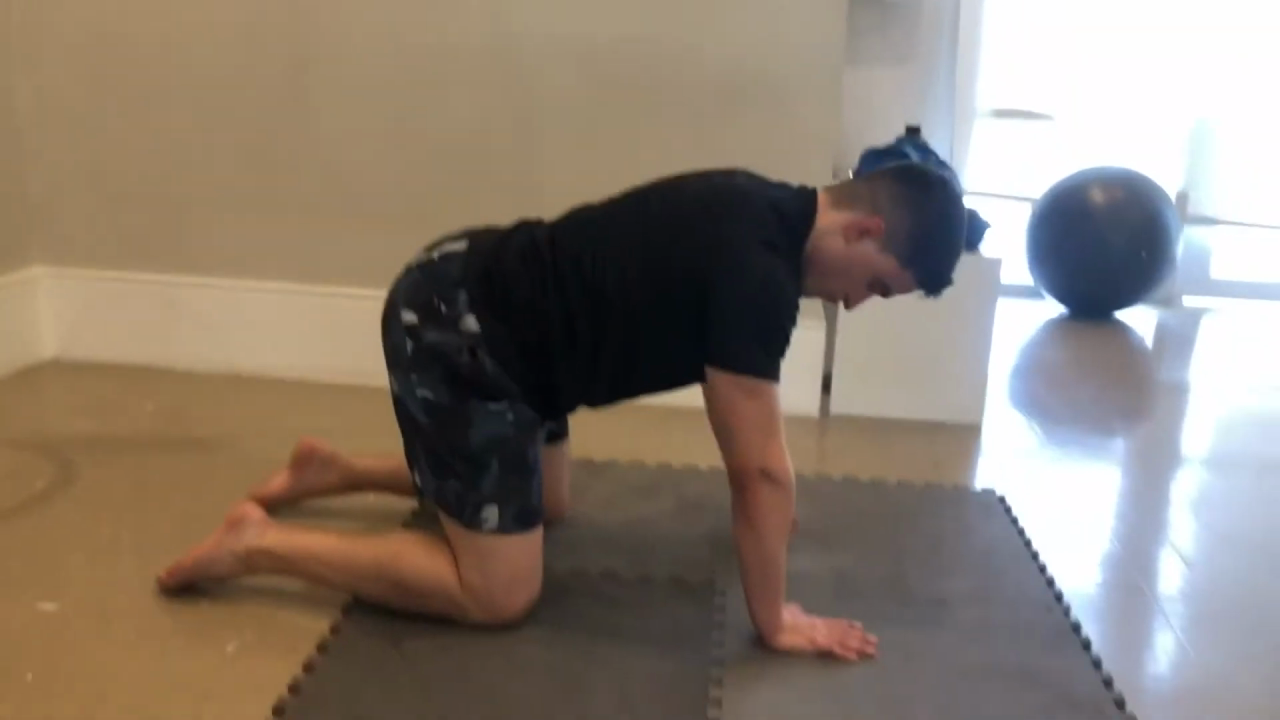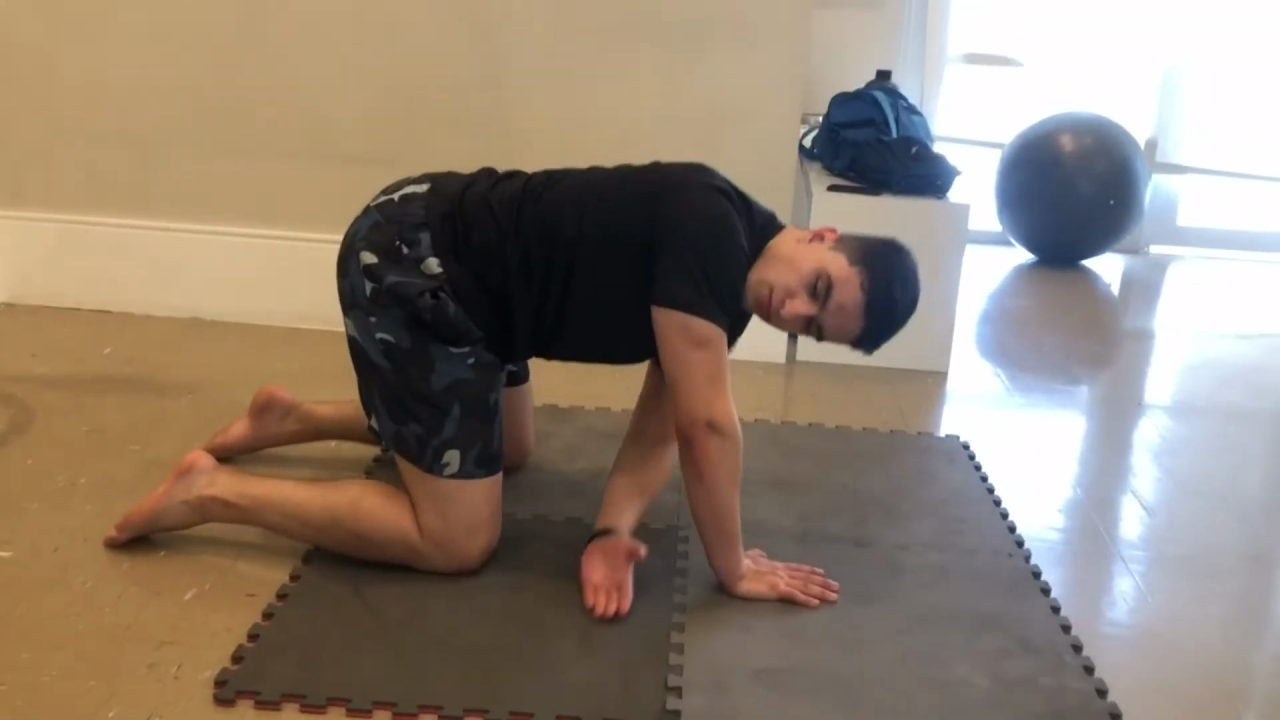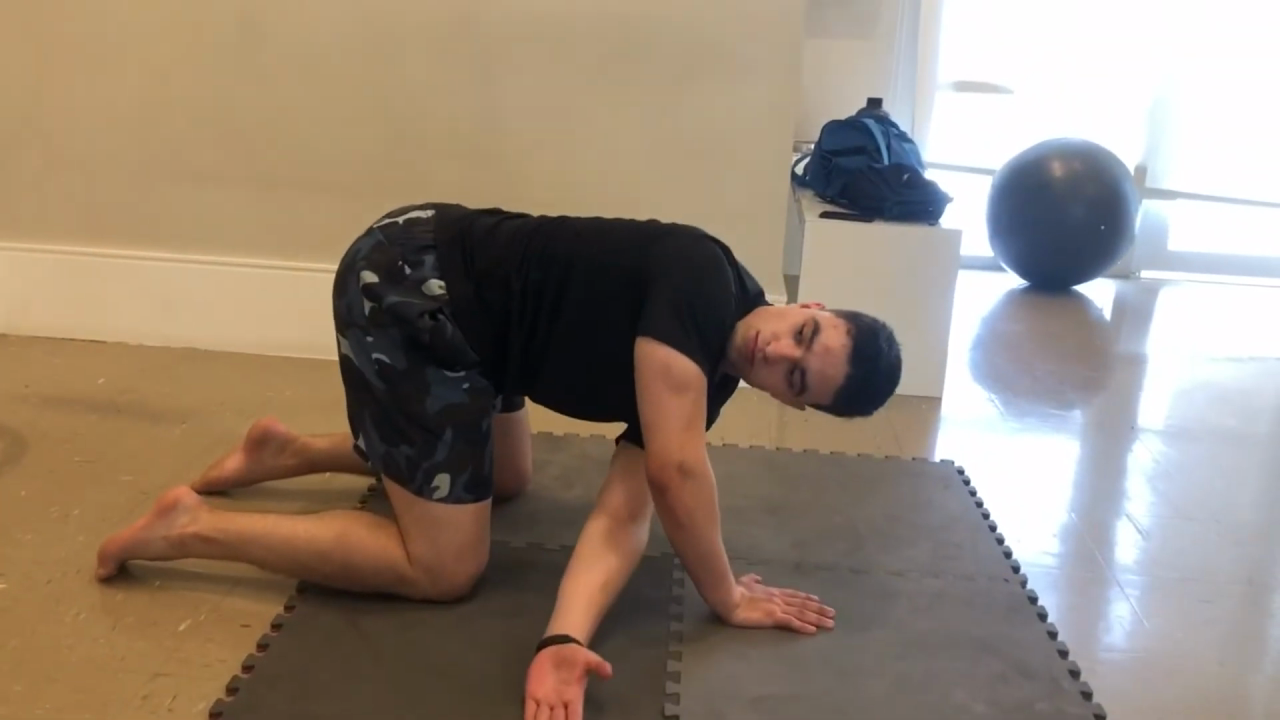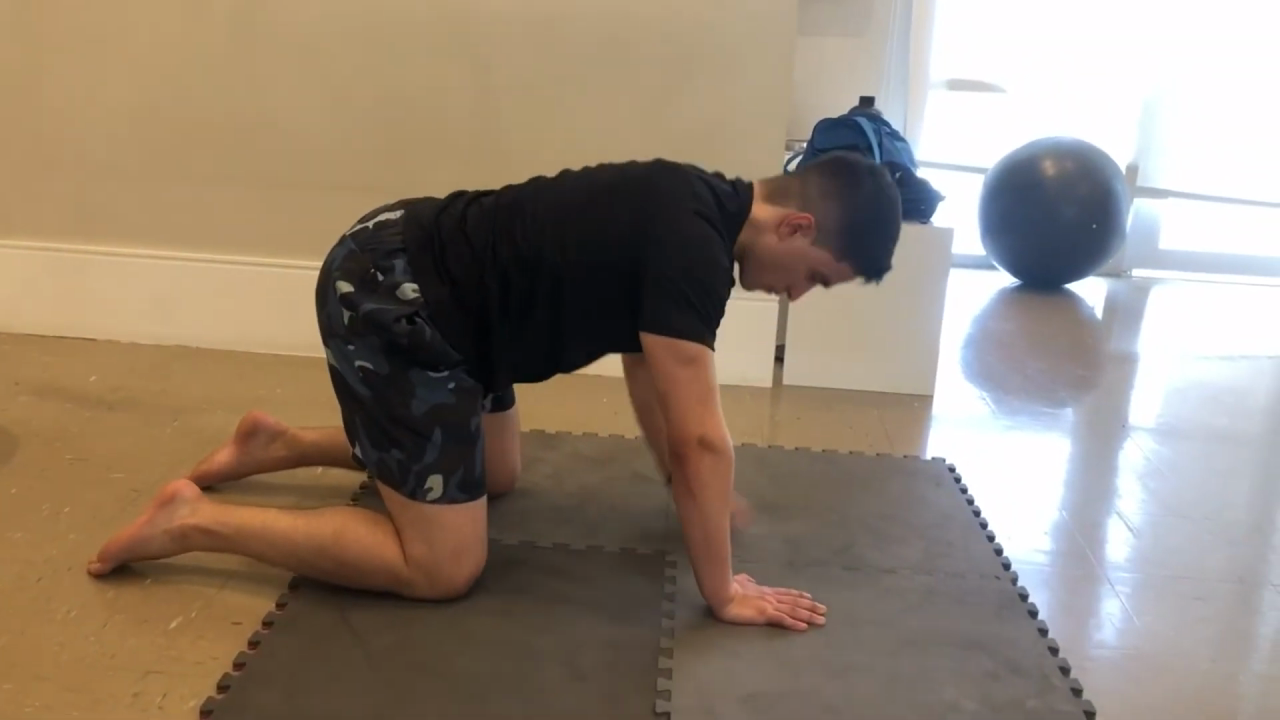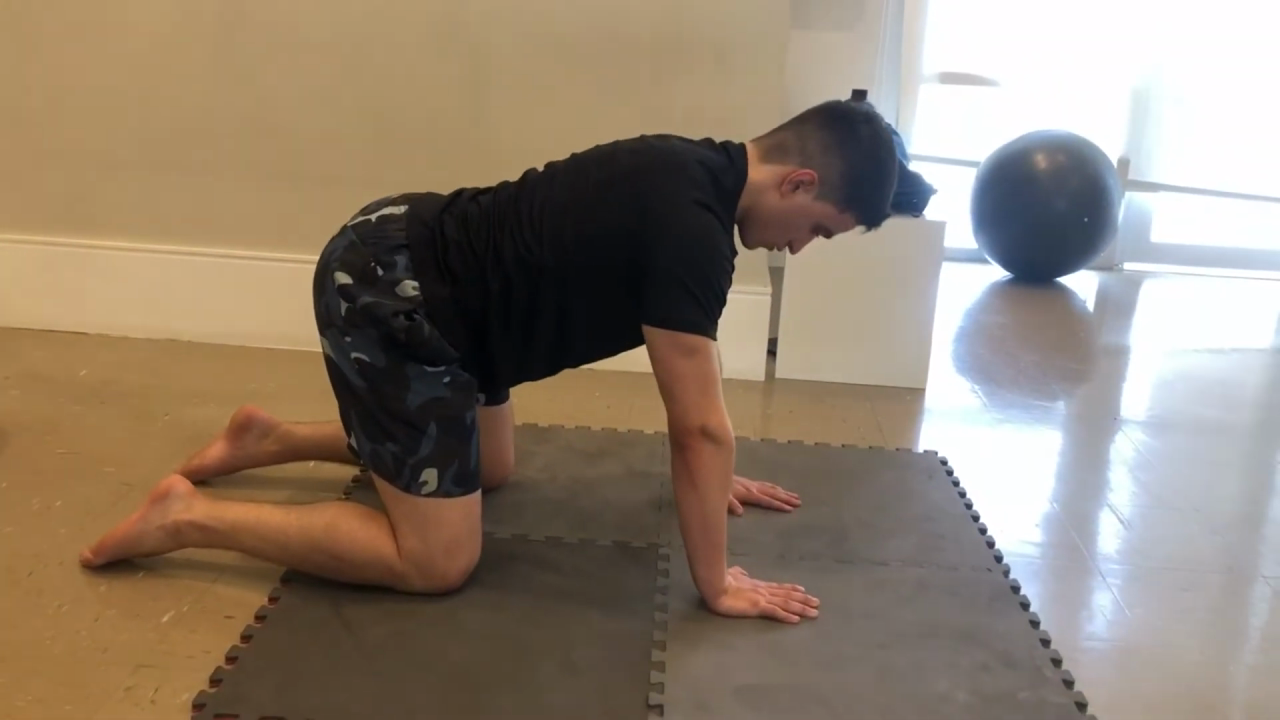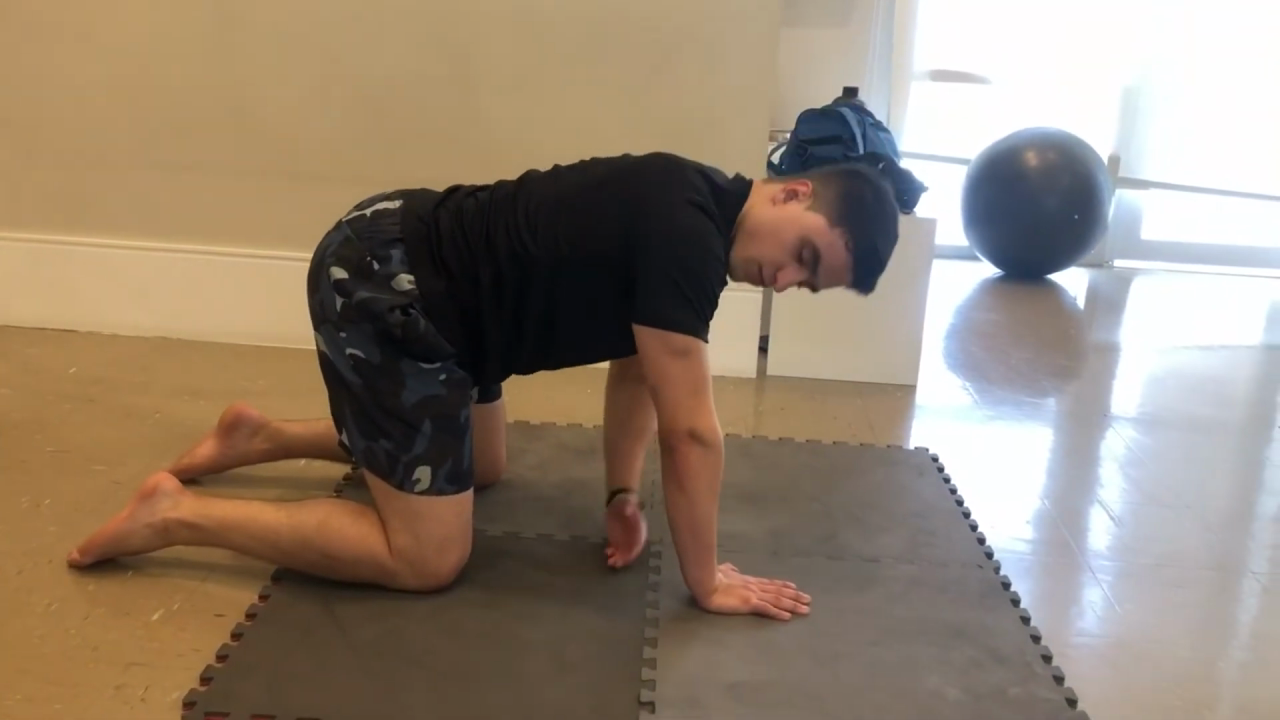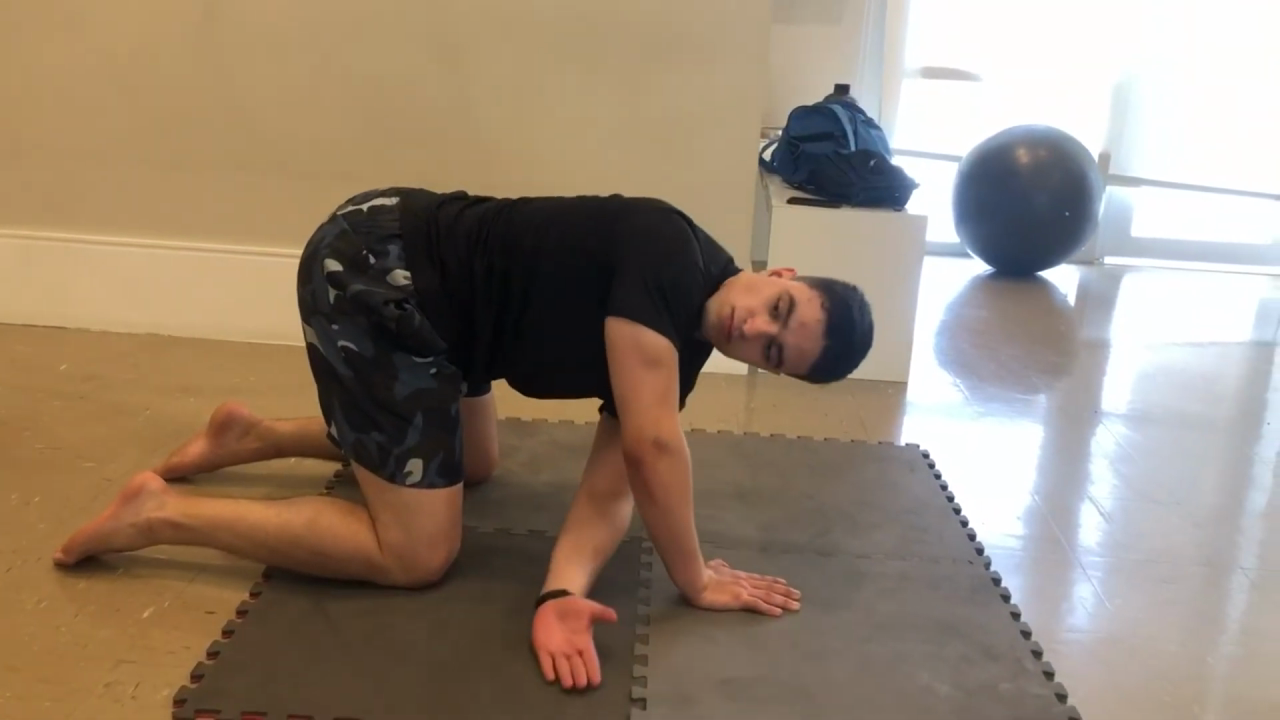
dt=0.7s
person 1, frame 1
left shoulder: (764, 221)
right shoulder: (757, 266)
left elbow: (721, 376)
right elbow: (761, 469)
left wrist: (760, 506)
right wrist: (774, 619)
left hip: (475, 304)
right hip: (455, 330)
left knee: (544, 507)
right knee: (500, 594)
left ankle: (334, 469)
right ankle: (260, 542)
person 1, frame 2
left shoulder: (727, 298)
right shoulder: (709, 226)
left elbow: (661, 431)
right elbow: (706, 424)
left wrist: (611, 533)
right wrist: (733, 569)
left hip: (444, 270)
right hip: (407, 265)
left knee: (507, 450)
right knee: (458, 539)
left ankle: (293, 416)
right ankle: (214, 490)
person 1, frame 3
left shoulder: (708, 372)
right shoulder: (702, 281)
left elbow: (621, 515)
right elbow: (676, 470)
left wrist: (562, 641)
right wrist: (727, 596)
left hip: (442, 301)
right hip: (406, 284)
left knee: (506, 479)
right knee: (446, 567)
left ankle: (288, 451)
right ankle: (196, 527)
person 1, frame 4
left shoulder: (696, 209)
right shoulder: (691, 242)
left elbow: (645, 358)
right elbow: (699, 437)
left wrist: (689, 487)
right wrist: (721, 590)
left hip: (410, 272)
right hip: (387, 300)
left knee: (493, 475)
right knee: (444, 566)
left ankle: (279, 442)
right ankle: (193, 522)
person 1, frame 5
left shoulder: (692, 178)
right shoulder: (691, 226)
right elbow: (699, 427)
left wrist: (713, 473)
right wrist: (716, 584)
left hip: (407, 258)
right hip: (388, 296)
left knee: (488, 470)
right knee: (438, 561)
left ankle: (272, 437)
right ankle: (190, 516)
person 1, frame 6
left shoulder: (694, 221)
right shoulder: (685, 231)
left elbow: (633, 368)
right elbow: (691, 432)
left wrist: (622, 494)
right wrist: (706, 582)
left hip: (406, 269)
right hip: (378, 286)
left knee: (478, 468)
right knee: (428, 558)
left ankle: (263, 434)
right ankle: (178, 514)
person 1, frame 7
left shoulder: (685, 340)
right shoulder: (668, 257)
left elbow: (613, 482)
right elbow: (652, 447)
left wrist: (561, 594)
right wrist: (695, 579)
left hip: (405, 280)
right hip: (372, 272)
left knee: (473, 465)
right knee: (416, 552)
left ankle: (252, 432)
right ankle: (163, 512)
